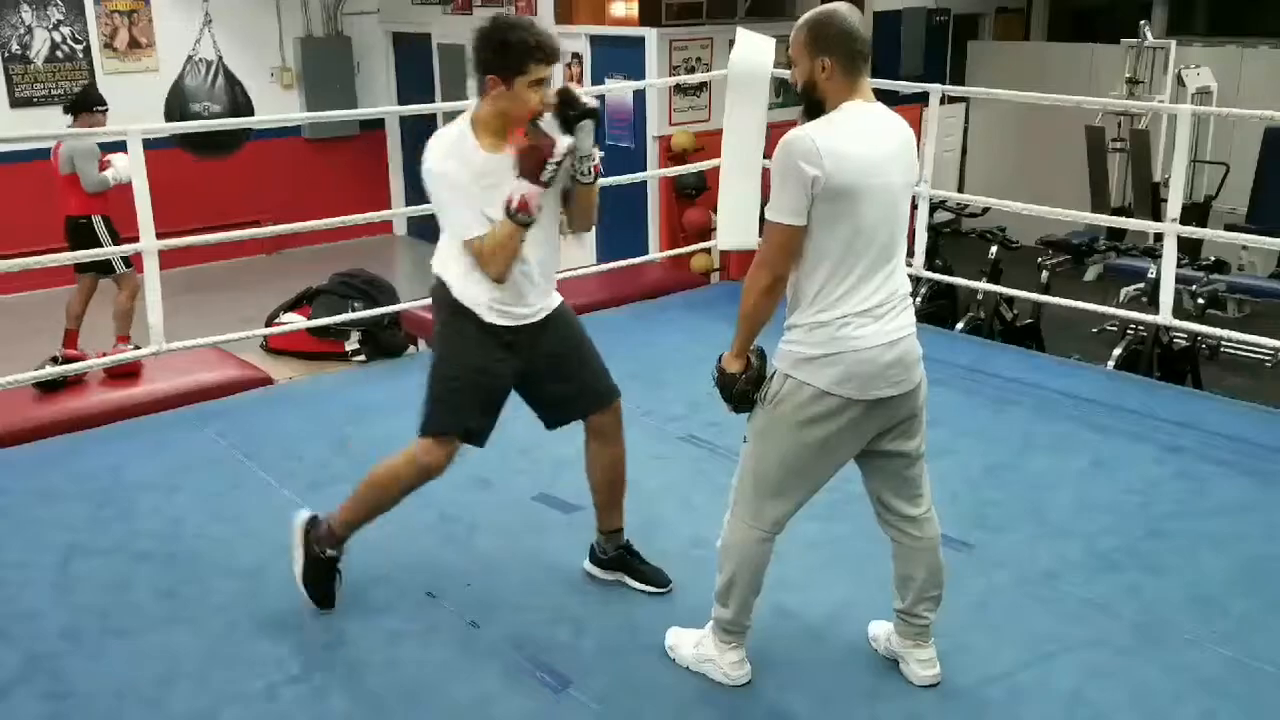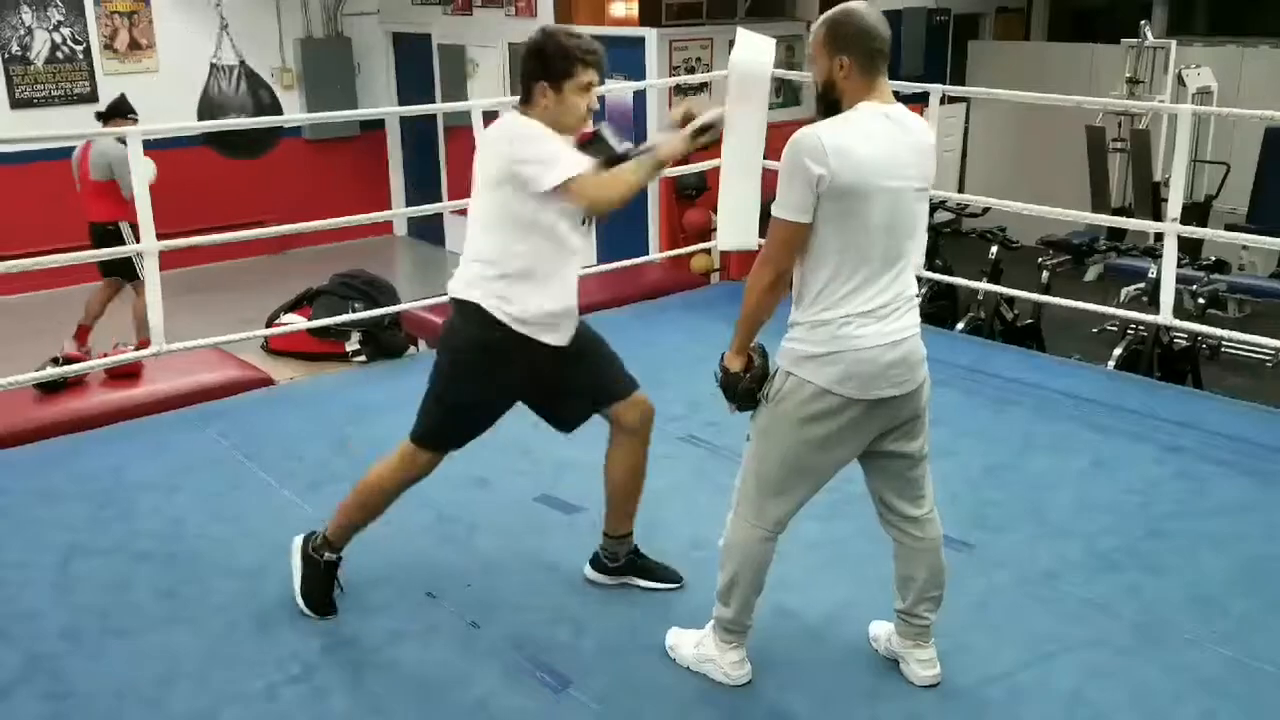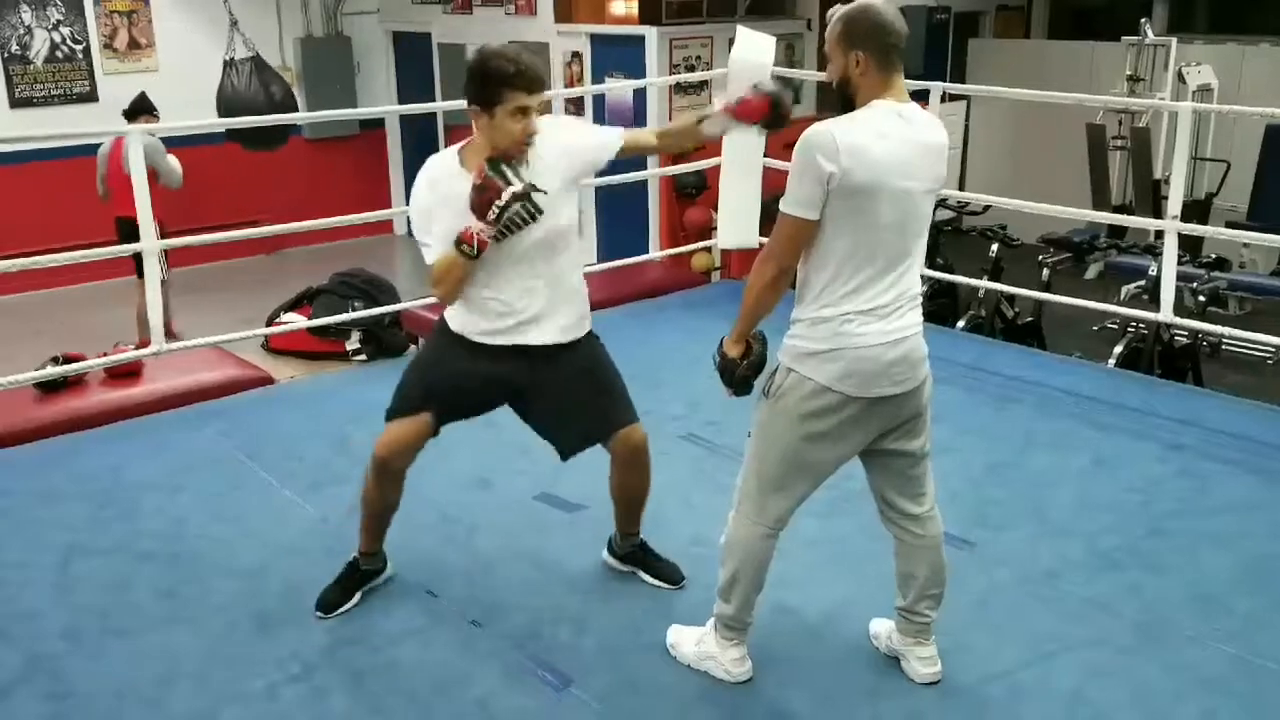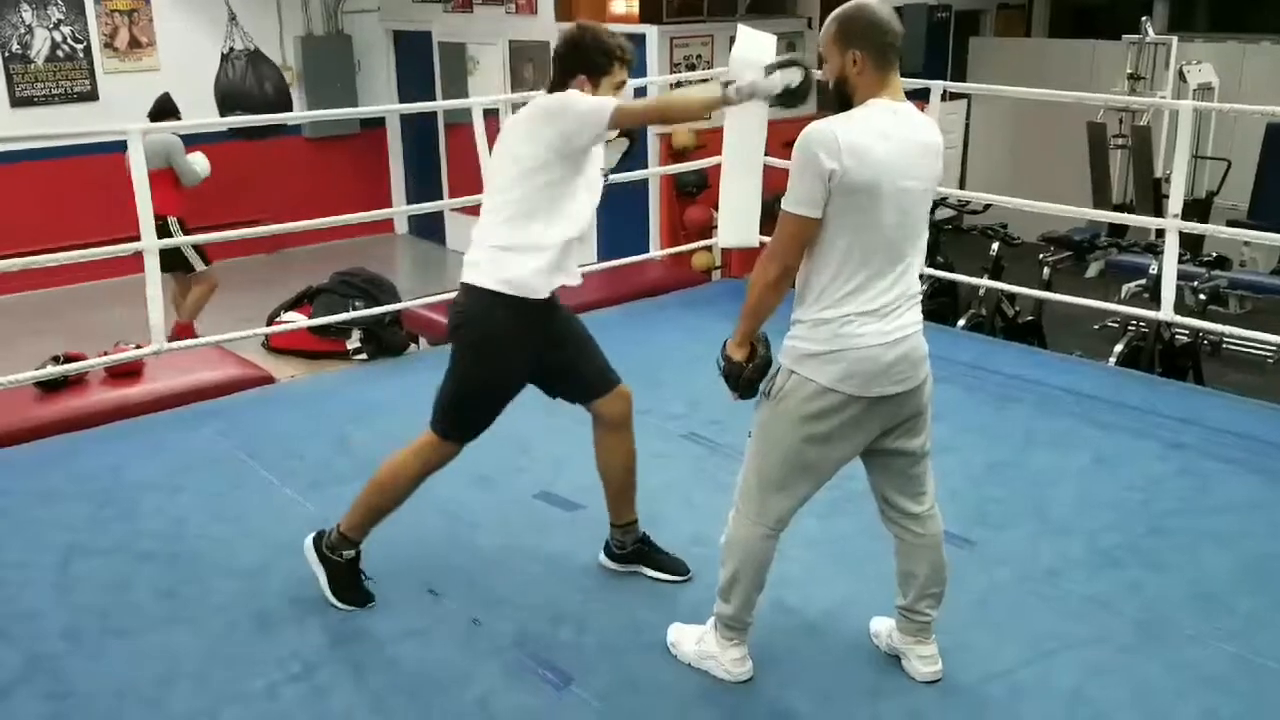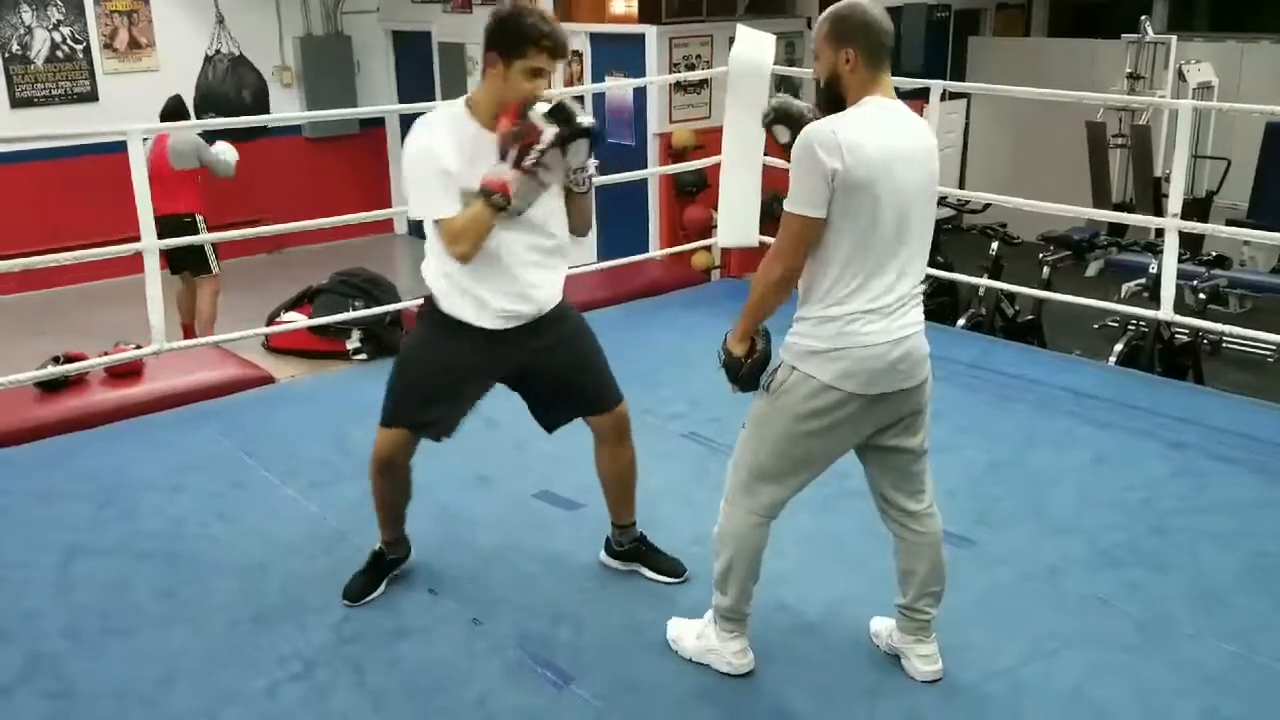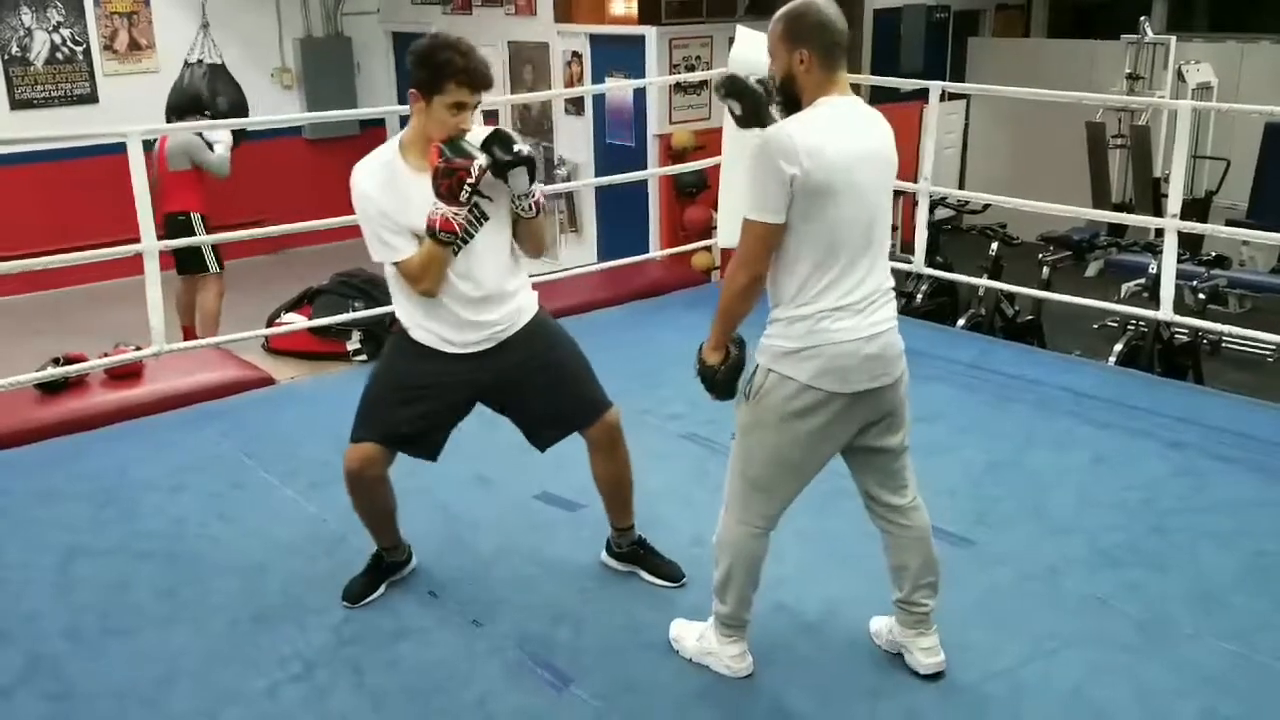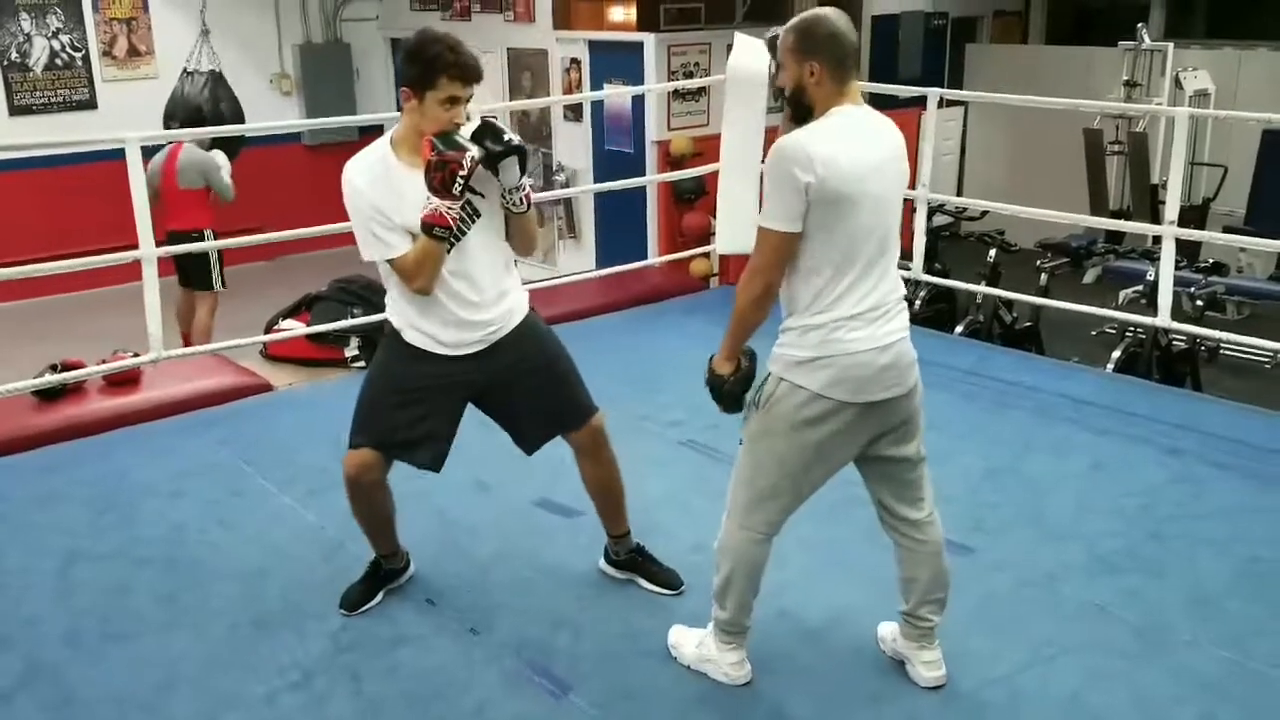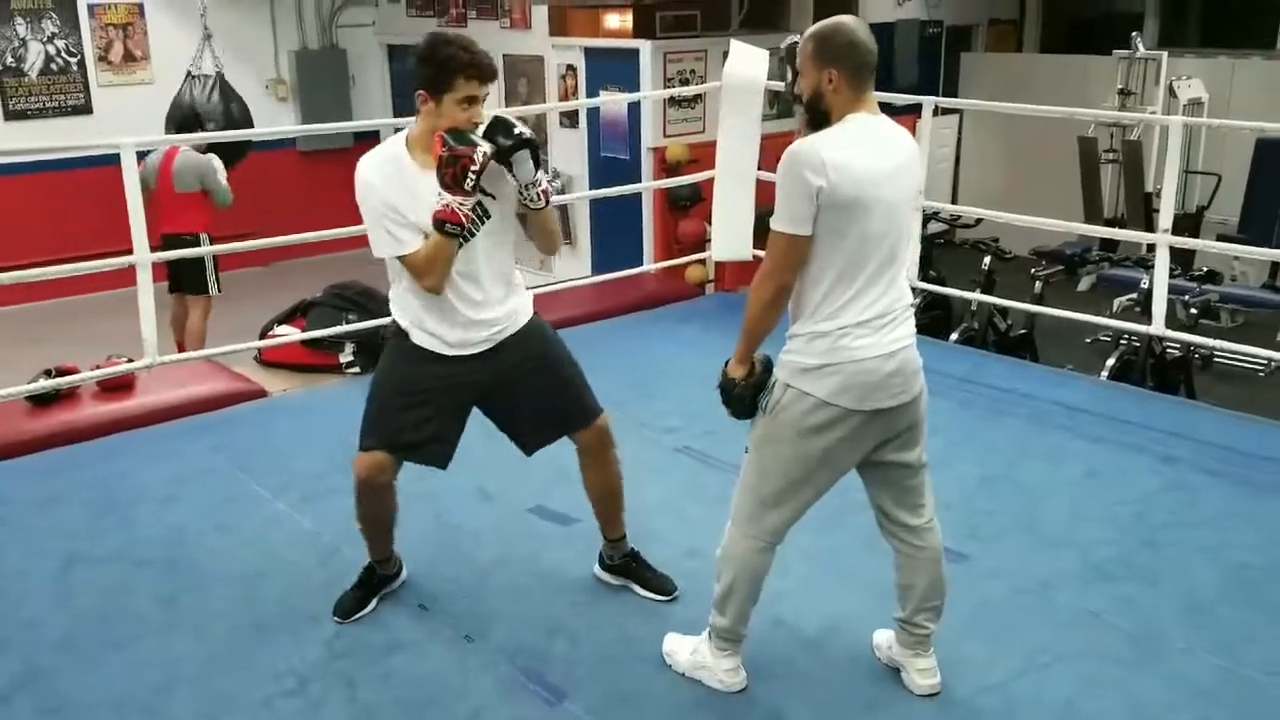
dt=0.3s
person 1, frame 1
left shoulder: (804, 145)
right shoulder: (900, 133)
left elbow: (770, 272)
left wrist: (738, 352)
left hip: (823, 369)
right hip: (898, 359)
left knee: (754, 511)
right knee: (909, 508)
left ankle: (725, 647)
right ankle: (916, 644)
person 1, frame 2
left shoulder: (815, 144)
right shoulder: (921, 136)
left elbow: (773, 267)
left wrist: (739, 348)
left hip: (824, 369)
right hip: (903, 359)
left knee: (757, 511)
right knee: (912, 508)
left ankle: (726, 646)
right ankle: (917, 645)
person 1, frame 3
left shoulder: (828, 142)
right shoulder: (933, 137)
left elbow: (778, 261)
left wrist: (738, 337)
left hip: (826, 366)
right hip: (904, 360)
left knee: (758, 508)
right knee: (912, 506)
left ankle: (726, 643)
right ankle: (917, 642)
person 1, frame 4
left shoulder: (826, 140)
right shoulder: (928, 136)
left elbow: (780, 261)
left wrist: (742, 339)
right wrist: (823, 102)
left hip: (828, 365)
right hip: (905, 358)
left knee: (758, 508)
right knee: (913, 505)
left ankle: (727, 643)
right ankle: (918, 640)
person 1, frame 5
left shoulder: (827, 139)
right shoulder: (920, 133)
left elbow: (786, 261)
left wrist: (743, 334)
left hip: (829, 362)
right hip: (906, 355)
left knee: (749, 493)
right knee: (911, 501)
left ankle: (727, 635)
right ankle: (918, 639)
person 1, frame 6
left shoulder: (784, 142)
right shoulder: (877, 126)
left elbow: (751, 264)
left wrist: (718, 342)
right wrist: (765, 121)
left hip: (805, 363)
right hip: (880, 352)
left knee: (748, 508)
right knee: (897, 498)
left ankle: (727, 641)
right ankle: (919, 634)
person 1, frame 7
left shoulder: (796, 151)
right shoulder: (889, 135)
left elbow: (764, 275)
left wrist: (730, 354)
right wrist: (799, 103)
left hip: (817, 372)
right hip: (892, 362)
left knee: (750, 512)
right knee: (911, 510)
left ankle: (725, 647)
right ankle: (922, 645)
person 1, frame 8
left shoulder: (809, 157)
right shoulder: (903, 144)
left elbow: (777, 278)
left wrist: (743, 358)
right wrist: (812, 116)
left hip: (825, 379)
right hip: (899, 370)
left knee: (755, 521)
right knee: (912, 518)
left ankle: (722, 653)
right ankle: (917, 653)
person 2, frame 1
left shoulder: (544, 129)
right shoulder: (447, 153)
left elbow: (580, 221)
right elbow: (492, 263)
left wrist: (583, 150)
right wrist: (531, 187)
left hip: (538, 308)
right hip: (475, 315)
left knee: (606, 416)
right knee: (435, 452)
left ankle: (610, 548)
right ankle: (323, 538)
person 2, frame 2
left shoulder: (549, 142)
right shoulder: (518, 136)
left elbow: (584, 210)
right elbow: (599, 196)
left wrist: (626, 161)
right wrist: (663, 153)
left hip: (549, 323)
right hip: (490, 326)
left knee: (636, 415)
right knee: (420, 456)
left ankle: (615, 552)
right ankle: (322, 551)
person 2, frame 3
left shoulder: (563, 141)
right shoulder: (436, 181)
left elbow: (655, 142)
right elbow: (446, 291)
left wrist: (726, 114)
right wrist: (481, 227)
left hip: (561, 336)
right hip: (474, 336)
left knee: (631, 443)
right knee: (393, 448)
left ankle: (626, 544)
right ankle: (368, 559)
person 2, frame 4
left shoulder: (567, 131)
right shoulder: (561, 111)
right elbow: (656, 111)
left wrist: (593, 168)
right wrist: (742, 89)
left hip: (535, 301)
right hip: (501, 308)
left knee: (616, 407)
right knee: (444, 443)
left ankle: (624, 542)
right ankle: (337, 544)
person 2, frame 5
left shoulder: (539, 128)
right shoulder: (432, 136)
left elbow: (579, 228)
right elbow: (460, 245)
left wrist: (578, 163)
right wrist: (508, 173)
left hip: (540, 311)
right hip: (457, 317)
left knee: (613, 419)
right knee: (391, 445)
left ankle: (625, 542)
right ankle: (393, 548)
person 2, frame 6
left shoulder: (489, 148)
right shoulder: (373, 177)
left elbow: (536, 248)
right elbow: (424, 283)
left wrist: (522, 187)
right wrist: (451, 208)
left hip: (516, 327)
right hip: (430, 345)
left knee: (605, 426)
right knee: (361, 462)
left ankle: (625, 544)
right ankle: (393, 554)
person 2, frame 7
left shoulder: (479, 146)
right shoulder: (365, 174)
left elbow: (526, 246)
right elbow: (417, 279)
left wrist: (513, 179)
right wrist: (443, 203)
left hip: (508, 328)
right hip: (423, 346)
left knee: (589, 432)
right knee: (361, 467)
left ankle: (622, 550)
right ankle: (391, 562)
person 2, frame 8
left shoulder: (494, 145)
right shoulder: (379, 172)
left elbow: (550, 244)
right elbow: (429, 277)
left wrist: (529, 174)
right wrist: (454, 199)
left hip: (511, 330)
right hip: (429, 346)
left knee: (594, 433)
right knee: (371, 468)
left ankle: (617, 555)
right ankle: (382, 568)
person 3, frame 1
left shoulder: (63, 142)
right shoulder: (82, 144)
right elbow: (93, 184)
left wrist: (104, 166)
right wrist: (117, 173)
left hip: (75, 222)
right hip: (91, 222)
left knee: (85, 285)
right knee: (129, 284)
left ankle: (69, 348)
right ankle: (123, 345)
person 3, frame 2
left shoulder: (82, 149)
right shoulder: (115, 150)
right elbow: (130, 193)
left hip: (98, 226)
right hip: (117, 227)
left knee: (111, 284)
right knee: (144, 289)
left ankle: (78, 340)
right ankle: (144, 348)
person 3, frame 3
left shoulder: (106, 148)
right shoulder: (149, 143)
left elbow: (102, 191)
right elbow: (174, 181)
right wrist: (173, 169)
left hip: (122, 223)
left knee: (158, 279)
left ankle: (169, 335)
right ankle: (143, 346)
person 3, frame 4
right shoulder: (170, 141)
right elbow: (190, 180)
right wrist: (200, 169)
left hip: (152, 223)
right hip: (168, 222)
left knee: (182, 280)
right knee: (207, 280)
left ankle: (188, 336)
right ankle: (180, 334)
person 3, frame 5
left shoulder: (146, 150)
right shoulder: (189, 141)
right elbow: (226, 171)
right wrist: (230, 159)
left hip: (162, 223)
right hip: (188, 220)
left knee: (188, 282)
right knee: (209, 285)
left ankle: (190, 337)
person 3, frame 6
left shoulder: (162, 143)
right shoulder: (188, 140)
right elbow: (221, 169)
right wrist: (222, 145)
left hip: (171, 219)
right hip: (189, 218)
left knee: (188, 281)
right knee: (213, 284)
left ankle: (189, 338)
person 3, frame 7
left shoulder: (159, 159)
right shoulder: (202, 158)
left elbow: (152, 197)
right elbow: (229, 196)
right wrist: (224, 174)
left hip: (173, 235)
right hip: (198, 235)
left knee: (188, 291)
right knee: (207, 301)
left ankle: (189, 348)
person 3, frame 8
left shoulder: (153, 160)
right shoulder: (199, 162)
left elbow: (140, 187)
right elbow: (225, 200)
right wrist: (220, 177)
left hip: (168, 239)
right hip: (194, 238)
left knee: (180, 299)
right knee: (199, 306)
left ankle: (183, 354)
